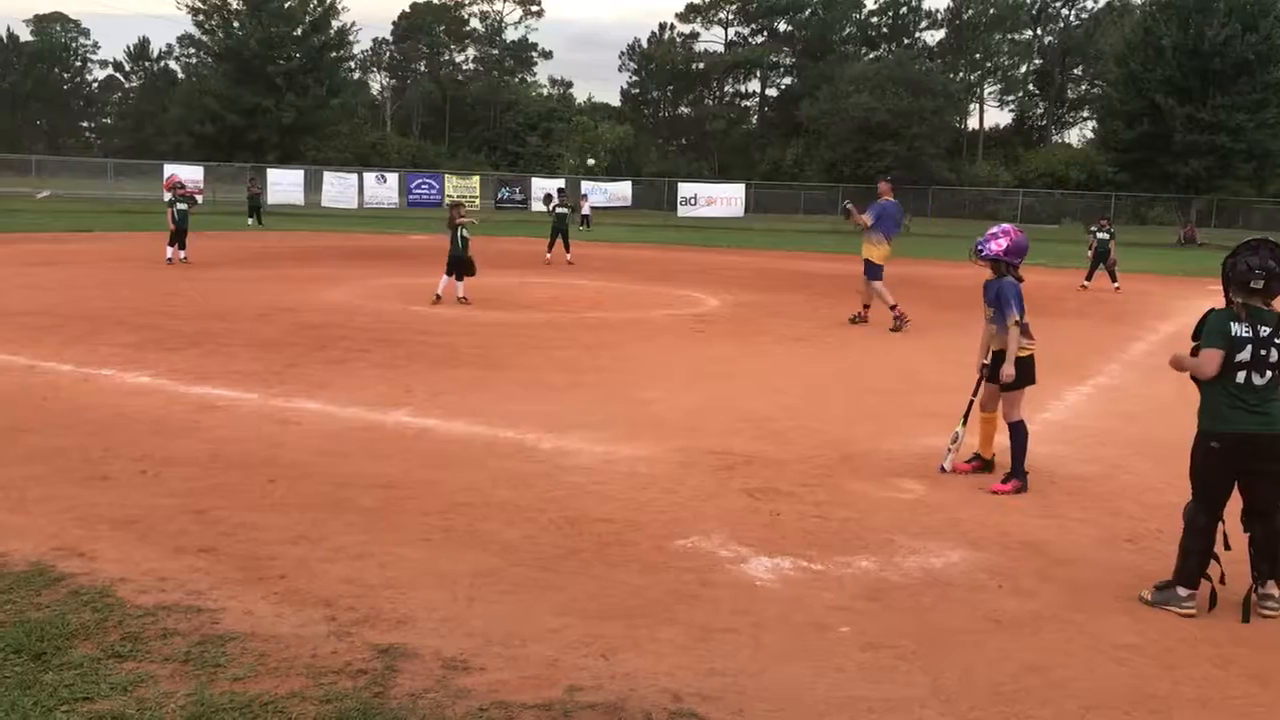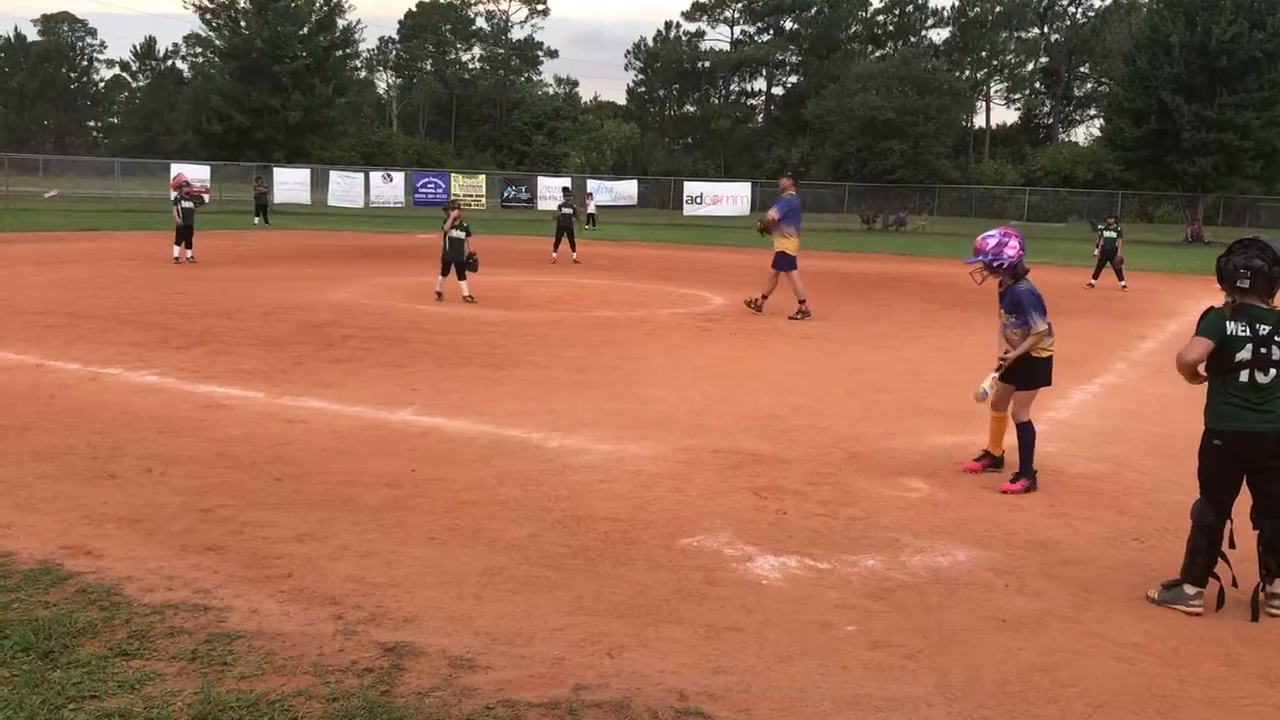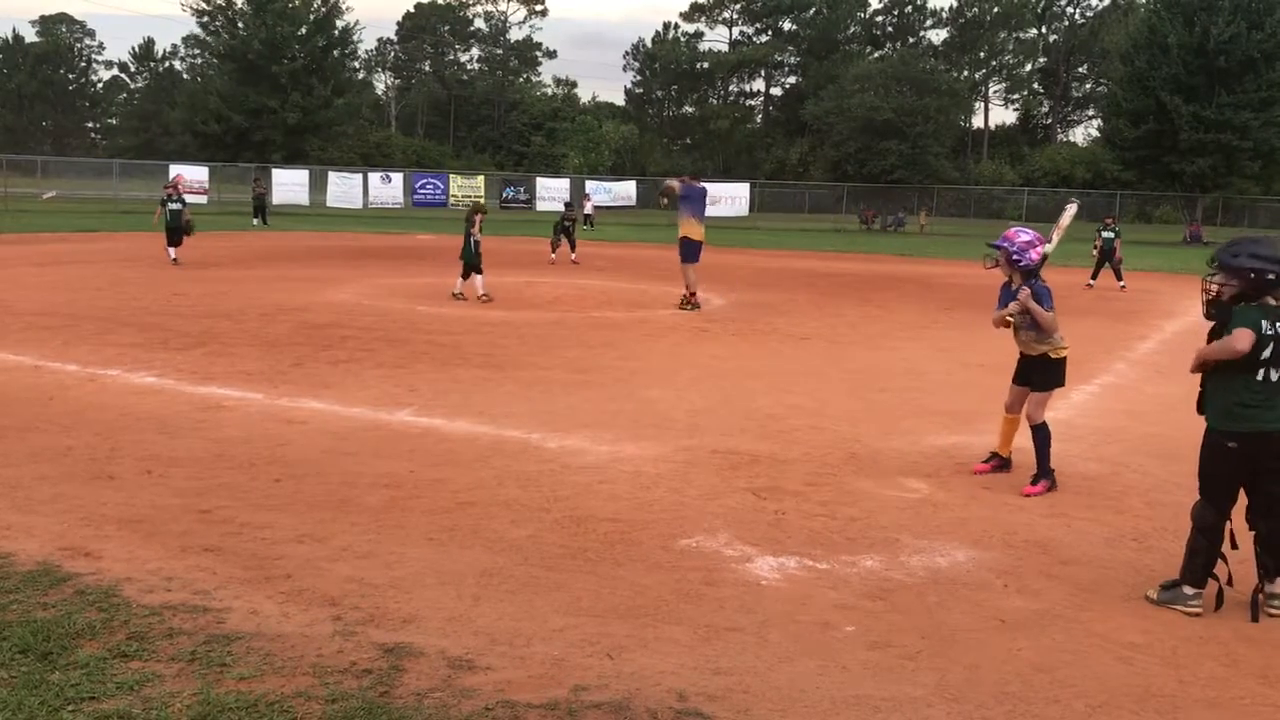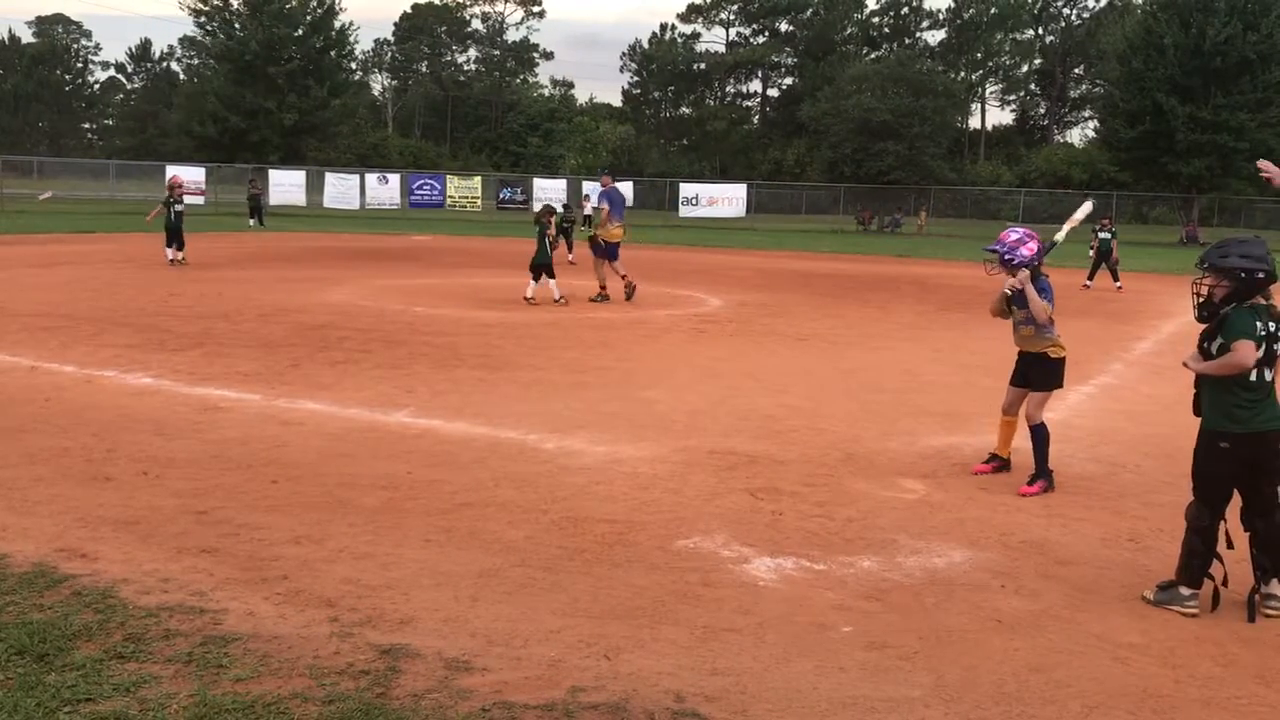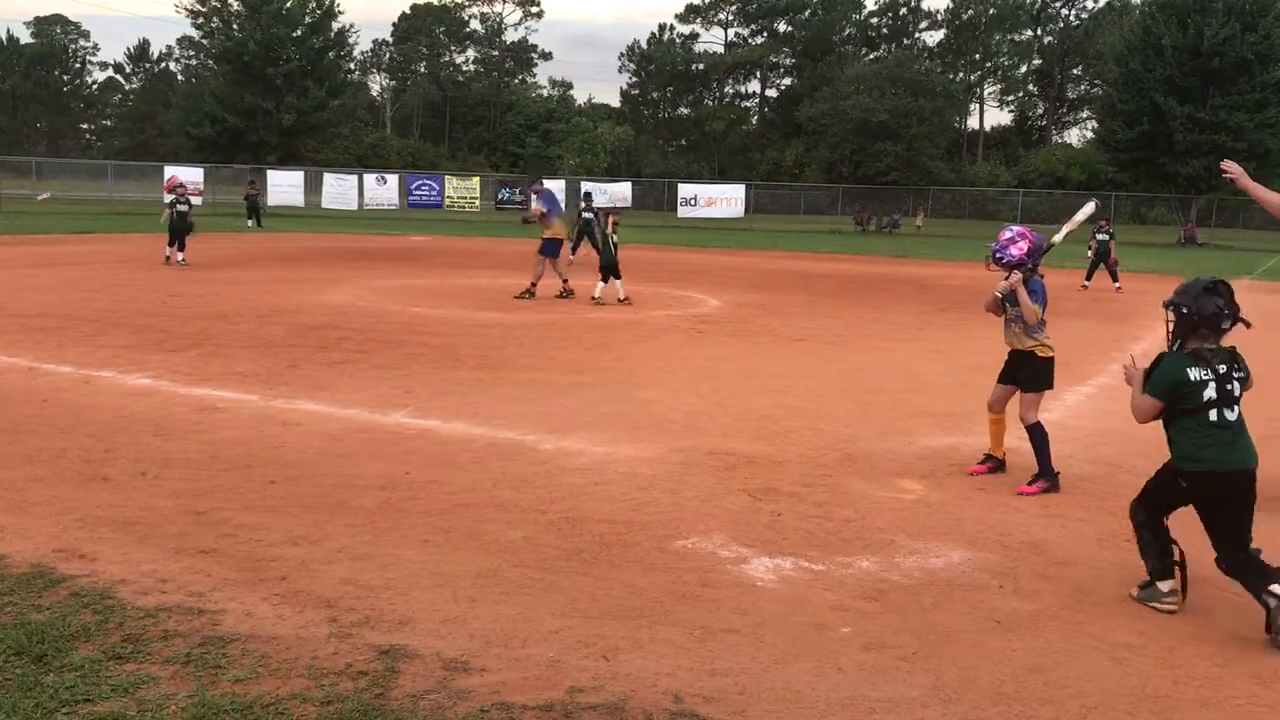
dt=1s
person 1, frame 1
left shoulder: (1222, 320)
left elbow: (1206, 369)
left wrist: (1181, 361)
left hip: (1220, 435)
left knee: (1203, 512)
left ankle: (1184, 590)
person 1, frame 2
left shoulder: (1220, 318)
left elbow: (1188, 356)
left wrist: (1193, 375)
left hip: (1225, 433)
left knee: (1211, 511)
left ankle: (1191, 589)
person 1, frame 3
left shoulder: (1245, 314)
left elbow: (1239, 344)
left wrist: (1202, 354)
left hip: (1231, 431)
left knee: (1212, 510)
left ankle: (1190, 588)
person 1, frame 4
left shoulder: (1237, 317)
left elbow: (1244, 359)
left wrist: (1199, 365)
left hip: (1226, 432)
left knee: (1205, 510)
left ankle: (1186, 589)
person 1, frame 5
left shoulder: (1173, 365)
right shoulder: (1232, 360)
left elbow: (1142, 413)
left wrist: (1137, 381)
left hip: (1196, 469)
right hip: (1242, 469)
left knee: (1145, 511)
right knee: (1235, 552)
left ankle: (1164, 587)
person 2, frame 1
left shoulder: (1007, 286)
right shoulder: (991, 283)
left elbow: (1015, 326)
left wrist: (1010, 362)
right wrist: (983, 357)
left hip: (1016, 357)
right hip: (999, 354)
left knee: (1011, 413)
right knee: (987, 405)
left ankle: (1018, 476)
right ankle: (984, 457)
person 2, frame 2
left shoulder: (1024, 292)
right shoulder: (1004, 286)
left elbow: (1041, 331)
left wrist: (1016, 354)
right wrist: (1002, 343)
left hip: (1034, 358)
right hip: (1015, 357)
left knee: (1019, 413)
right knee: (997, 403)
left ankle: (1027, 475)
right ankle: (994, 455)
person 2, frame 3
left shoulder: (1038, 290)
right shoulder: (1008, 288)
left elbow: (1052, 326)
right elbow: (998, 322)
left wrist: (1030, 303)
right wrist: (1007, 311)
left hip: (1049, 358)
right hip: (1028, 356)
left knee: (1034, 414)
right knee: (1011, 407)
left ankle: (1045, 476)
right ankle: (1001, 456)
person 2, frame 4
left shoulder: (1040, 284)
right shoulder: (1014, 284)
left elbow: (1043, 316)
right elbow: (996, 313)
left wrist: (1028, 285)
right wrist: (1005, 291)
left hip: (1048, 357)
right hip: (1026, 355)
left knee: (1033, 414)
right knee: (1009, 408)
left ankle: (1043, 476)
right ankle: (1001, 457)
person 2, frame 5
left shoulder: (1034, 284)
right shoulder: (1011, 280)
left elbow: (1032, 318)
right elbow: (991, 309)
left wrist: (1019, 288)
right wrist: (998, 291)
left hip: (1036, 356)
right hip: (1017, 354)
left knee: (1027, 415)
right knee: (995, 405)
left ankle: (1047, 475)
right ankle: (995, 457)
